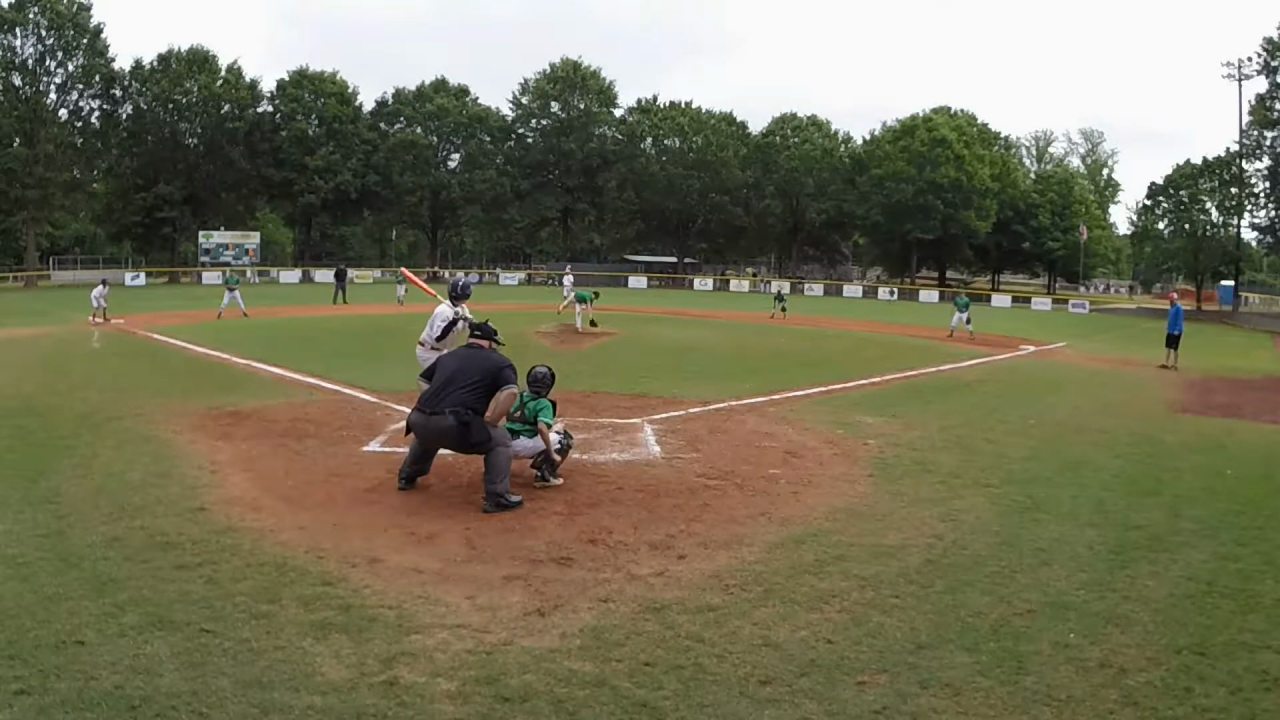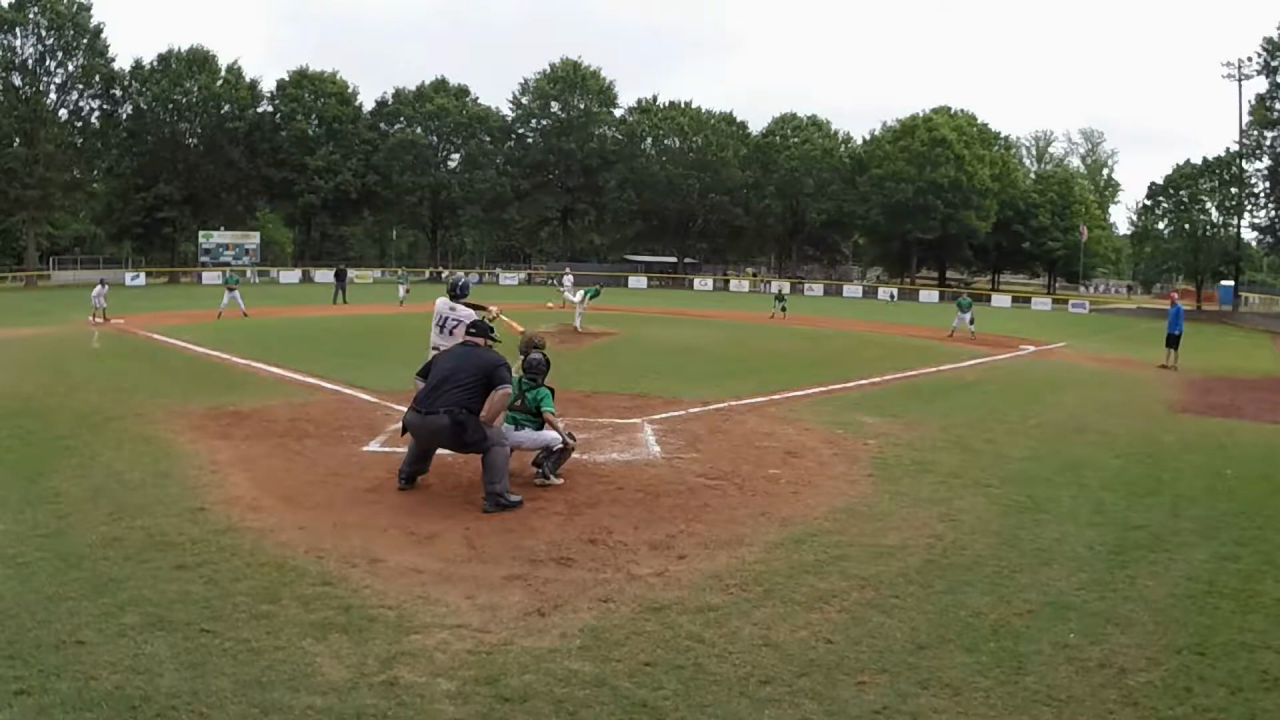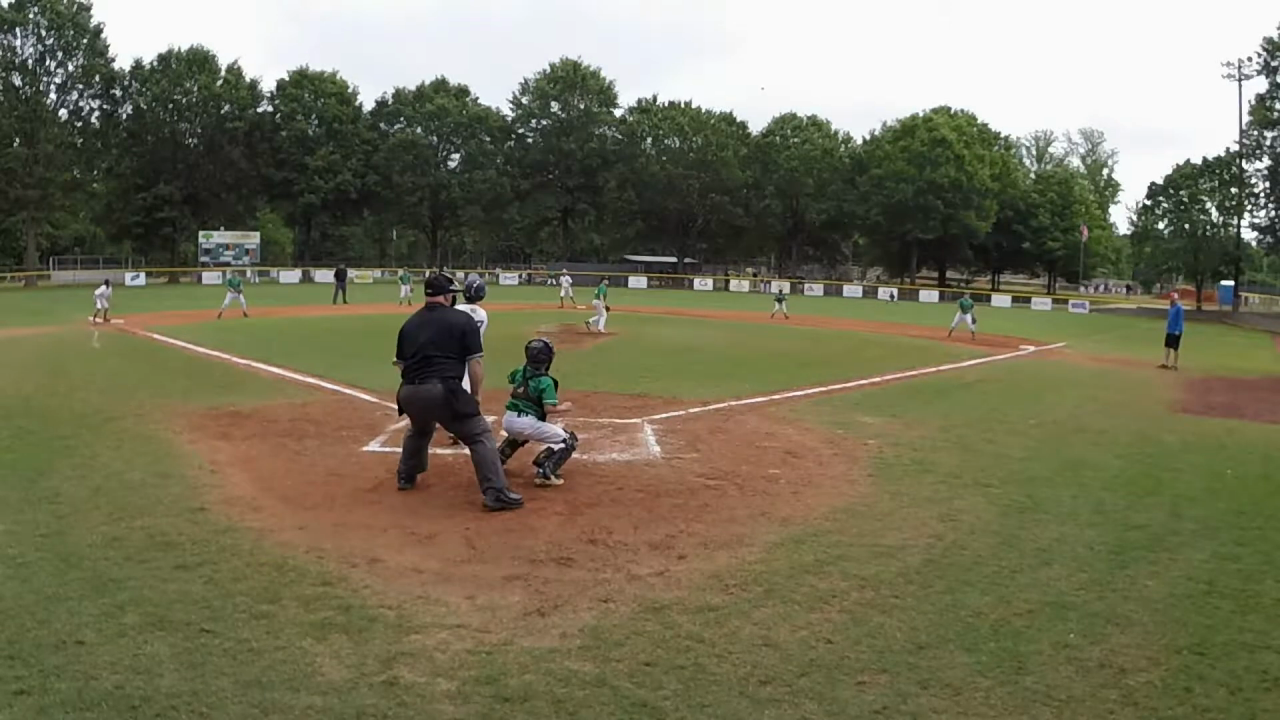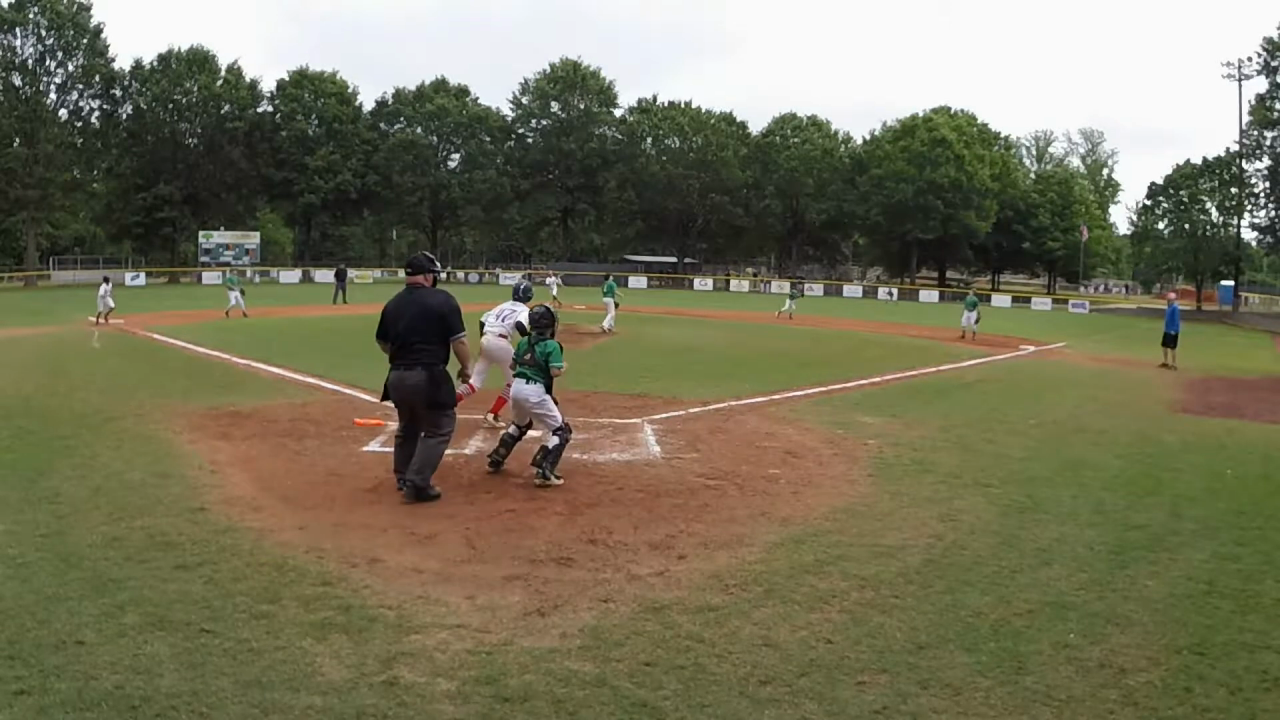
dt=0.4s
person 1, frame 1
left shoulder: (448, 356)
right shoulder: (499, 361)
left elbow: (423, 380)
right elbow: (510, 392)
right wrist: (489, 423)
left hip: (420, 422)
right hip: (453, 425)
right knee: (501, 440)
left ankle: (407, 477)
right ankle: (497, 498)
person 1, frame 2
left shoulder: (444, 354)
right shoulder: (494, 359)
left elbow: (419, 380)
right elbow: (504, 392)
right wrist: (485, 422)
left hip: (415, 421)
right hip: (449, 424)
right knee: (497, 440)
left ankle: (407, 477)
right ankle: (497, 497)
person 1, frame 3
left shoulder: (410, 323)
right shoulder: (462, 320)
left elbow: (401, 362)
right elbow: (475, 361)
right wrist: (475, 394)
left hip: (409, 392)
right hip: (442, 391)
left knee: (419, 429)
right knee: (480, 435)
left ankle: (406, 476)
right ankle: (496, 492)
person 1, frame 4
left shoulder: (392, 304)
right shoulder: (442, 300)
left elbow: (383, 342)
right elbow: (459, 341)
right wrist: (466, 367)
left hip: (397, 377)
right hip: (428, 377)
left knee: (407, 428)
right knee: (439, 431)
left ankle: (404, 478)
right ankle: (416, 484)
